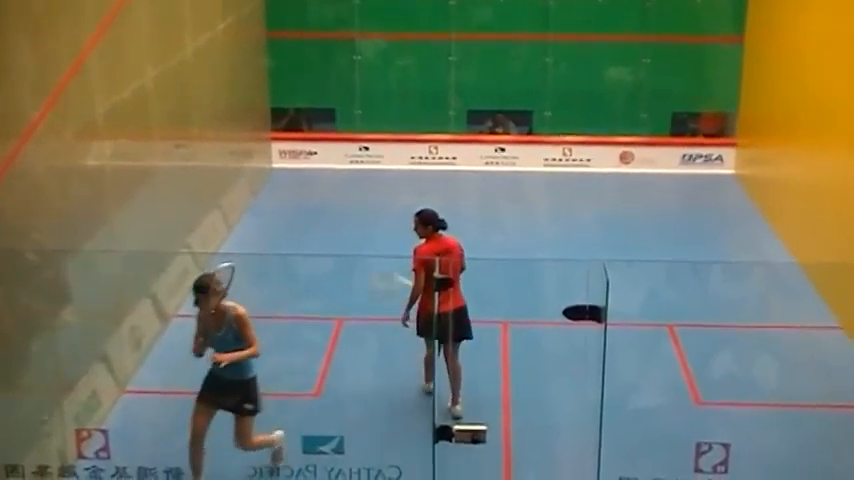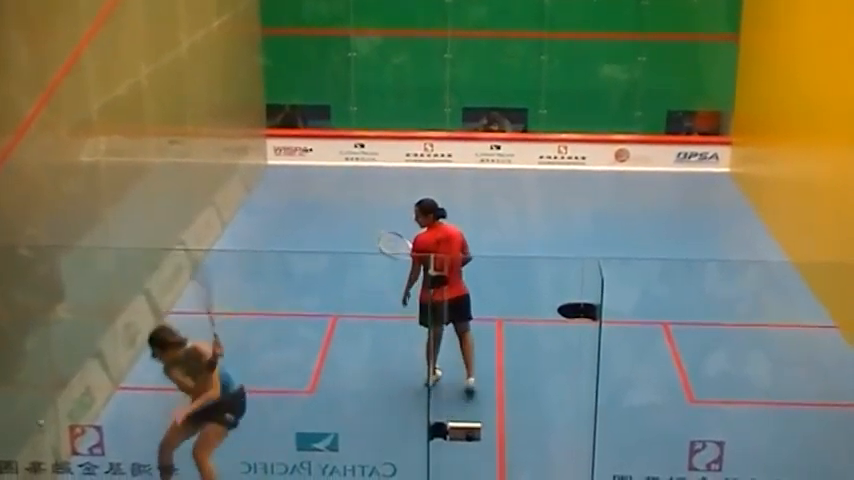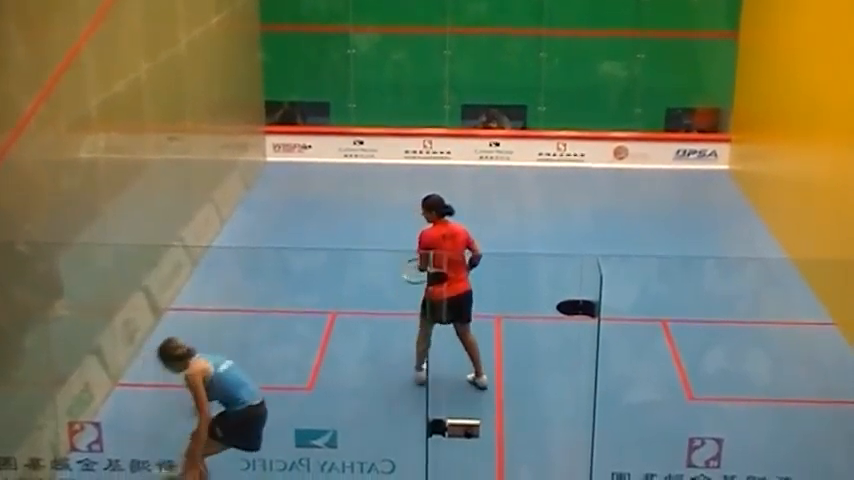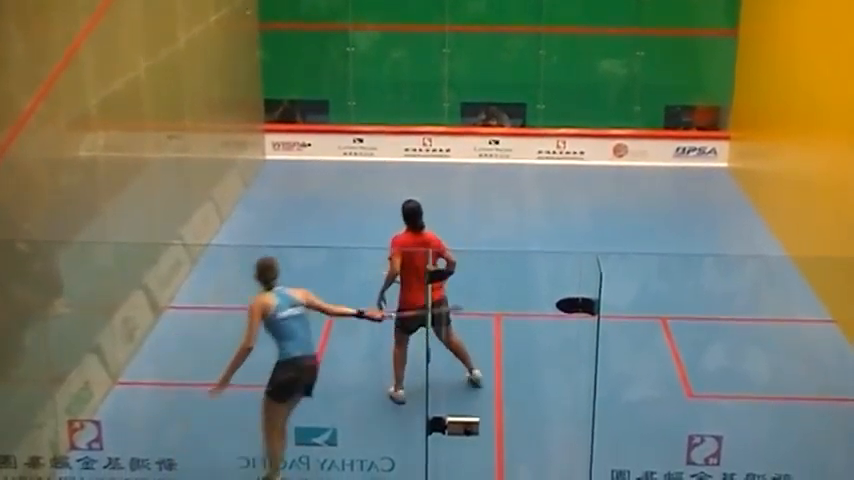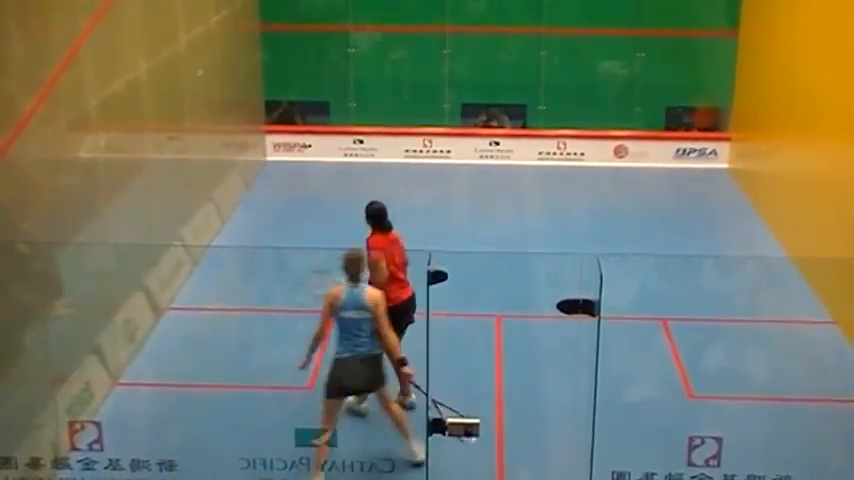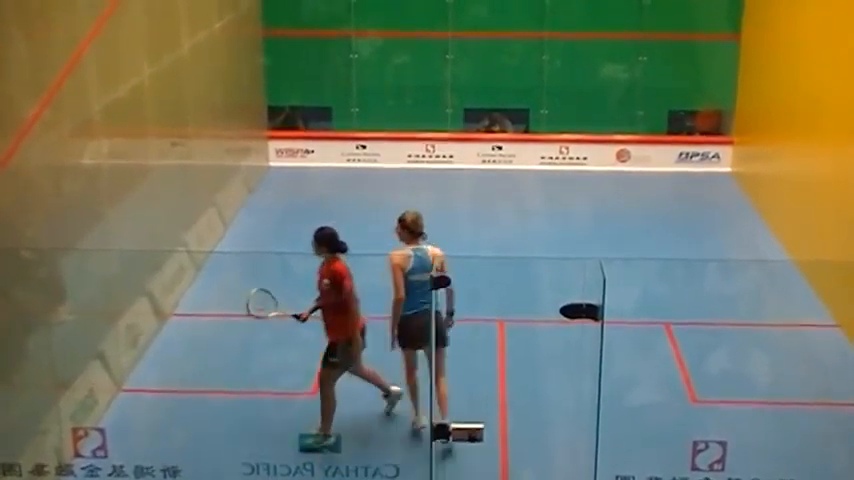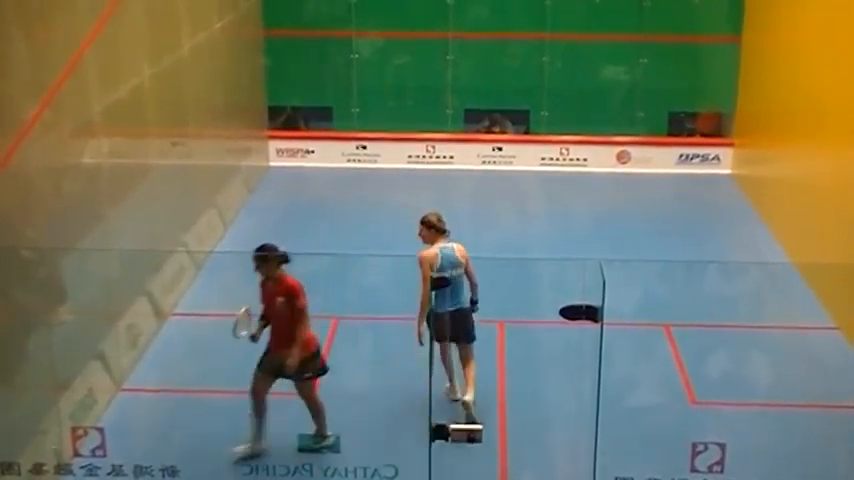
dt=0.3s
person 1, frame 1
left shoulder: (421, 251)
right shoulder: (454, 244)
left elbow: (419, 286)
left wrist: (407, 310)
left hip: (430, 311)
right hip: (456, 308)
left knee: (431, 348)
right knee: (452, 356)
left ankle: (429, 383)
right ankle: (456, 404)
person 1, frame 2
left shoulder: (421, 240)
right shoulder: (456, 232)
left elbow: (415, 273)
right elbow: (467, 257)
left wrist: (406, 292)
left hip: (432, 298)
right hip: (458, 294)
left knee: (434, 334)
right knee: (464, 334)
left ankle: (431, 374)
right ankle: (470, 377)
person 1, frame 3
left shoulder: (426, 235)
right shoulder: (461, 231)
left elbow: (423, 267)
right elbow: (477, 255)
left wrist: (424, 265)
left hip: (436, 296)
right hip: (462, 292)
left knee: (424, 331)
right knee: (464, 333)
left ankle: (420, 371)
right ankle: (480, 376)
person 1, frame 4
left shoulder: (398, 241)
right shoulder: (433, 239)
left elbow: (394, 271)
right elbow: (452, 262)
left wrist: (382, 292)
right wrist: (442, 278)
left hip: (410, 303)
right hip: (436, 299)
left knee: (400, 343)
right knee: (448, 337)
left ankle: (398, 389)
right ankle: (473, 372)
person 1, frame 5
left shoulder: (374, 241)
right shoulder: (393, 236)
left elbow: (382, 276)
left hip: (392, 304)
right hip: (406, 298)
left ankle: (360, 401)
right ankle: (406, 396)
person 1, frame 6
left shoulder: (337, 270)
right shoulder: (326, 266)
left elbow: (352, 304)
left wrist: (356, 339)
right wrist: (310, 310)
left hip: (343, 335)
right hip: (339, 332)
left knee: (325, 383)
right knee: (355, 368)
left ankle: (325, 434)
right ankle: (391, 391)
person 1, frame 7
left shoulder: (292, 286)
right shoulder: (266, 284)
left elbow: (304, 322)
left wrist: (294, 353)
right wrist: (259, 329)
left hip: (302, 351)
right hip: (276, 349)
left knee: (307, 396)
right knee: (256, 393)
left ankle: (323, 434)
right ankle: (257, 443)
person 2, frame 1
left shoulder: (238, 314)
right shoulder: (203, 317)
left elbow: (255, 350)
right elbow: (197, 352)
left wrist: (228, 357)
right wrist: (200, 339)
left hip: (243, 381)
right hip: (217, 379)
left knee: (243, 442)
right knee: (196, 434)
left ankle: (275, 440)
person 2, frame 2
left shoulder: (199, 352)
right shoulder: (171, 369)
left elbow: (214, 392)
right elbow: (194, 392)
left wrist: (187, 410)
right wrist: (208, 369)
left hip: (231, 398)
right hip: (203, 398)
left knee: (199, 453)
right knee: (165, 447)
person 2, frame 3
left shoulder: (193, 372)
right shoulder: (207, 360)
left elbow: (205, 416)
left hip: (248, 414)
right hip: (256, 408)
left knee: (192, 456)
right knee: (197, 441)
person 2, frame 4
left shoulder: (259, 302)
right shoulder: (299, 294)
left elbow: (248, 345)
right elbow: (331, 309)
left wrist: (226, 377)
right wrist: (362, 314)
left hip: (290, 366)
right hip: (311, 364)
left knee: (271, 427)
right knee: (278, 419)
person 2, frame 5
left shoulder: (334, 294)
right shoulder: (376, 295)
left elbow: (321, 332)
right elbow: (386, 333)
left wrist: (308, 357)
right wrist: (401, 363)
left hip: (344, 364)
right hip: (371, 360)
left knee: (328, 423)
right knee: (388, 402)
right ankle: (414, 450)
person 2, frame 6
left shoulder: (397, 257)
right shoulder: (437, 254)
left elbow: (399, 296)
right elbow: (449, 289)
left wrist: (393, 326)
right wrist: (450, 313)
left hip: (408, 321)
right hip: (432, 318)
left knee: (411, 370)
right knee: (439, 375)
left ankle: (417, 417)
right ankle: (444, 421)
person 2, frame 7
left shoulder: (426, 256)
right shoulder: (460, 250)
left elbow: (426, 293)
right elbow: (473, 282)
left wrist: (420, 323)
right wrist: (473, 301)
left hip: (440, 315)
right hip: (463, 313)
left knee: (445, 350)
right knee: (468, 360)
left ankle: (453, 389)
right ankle: (468, 395)
